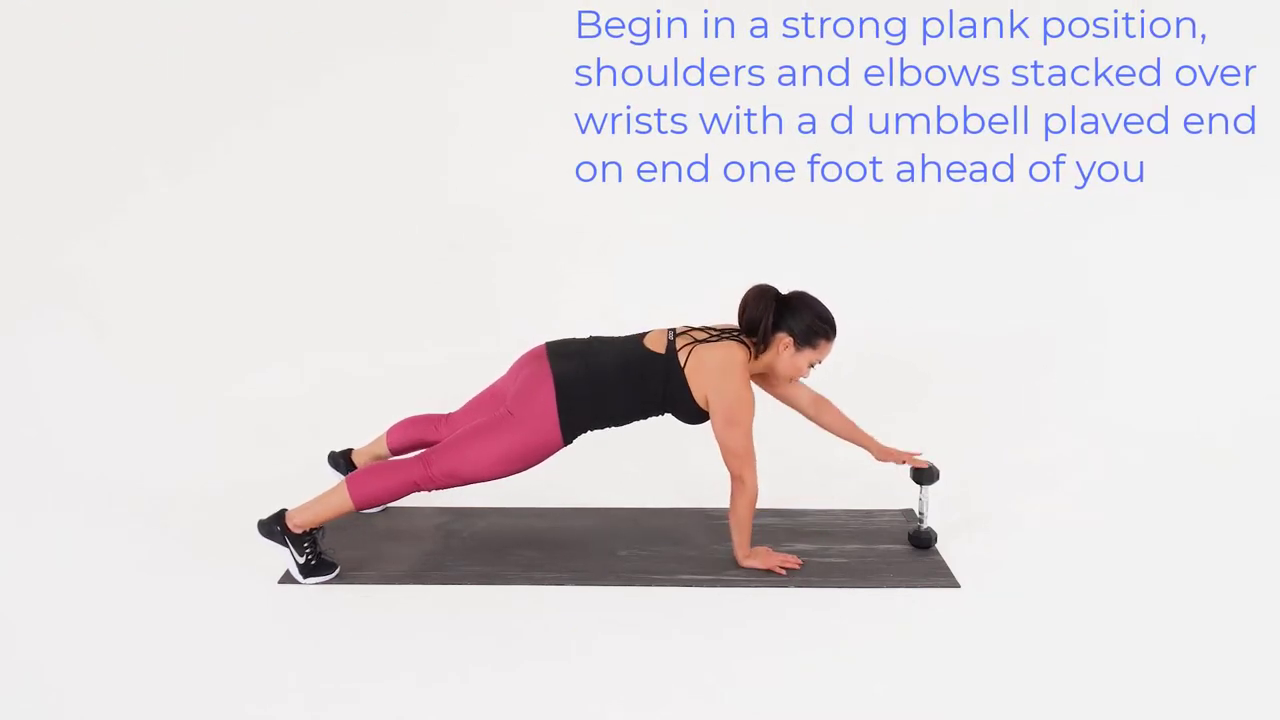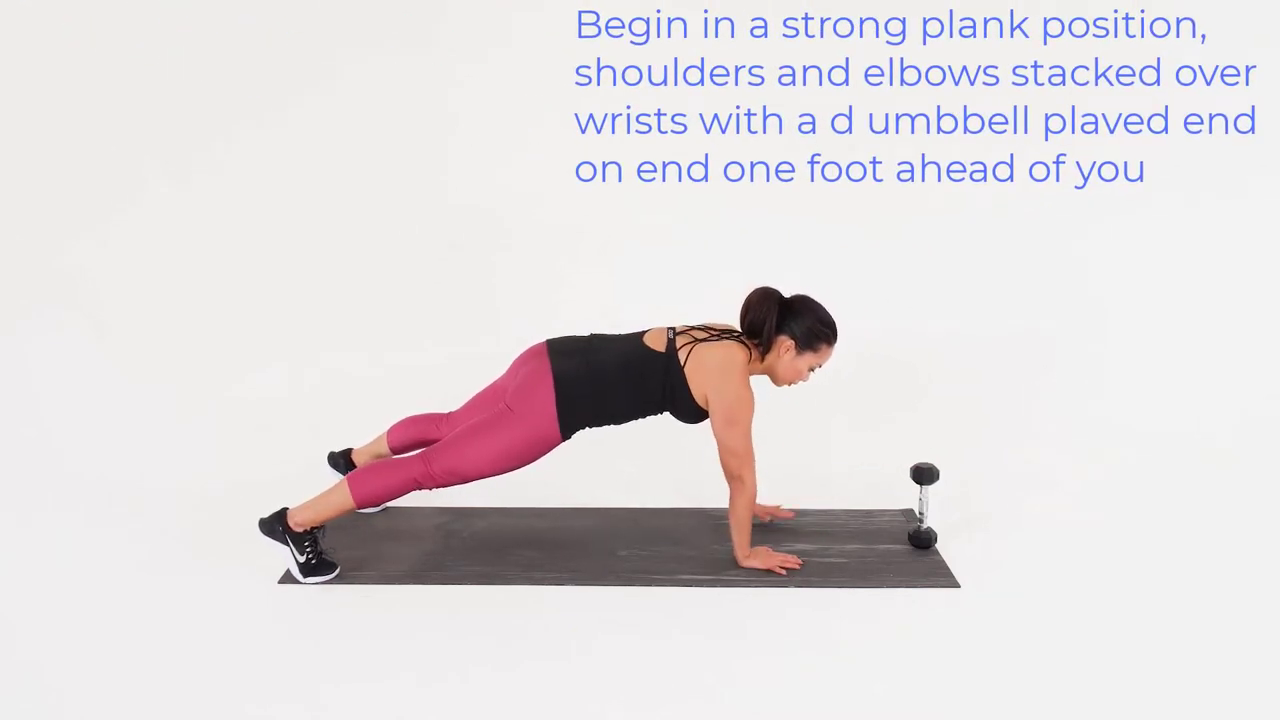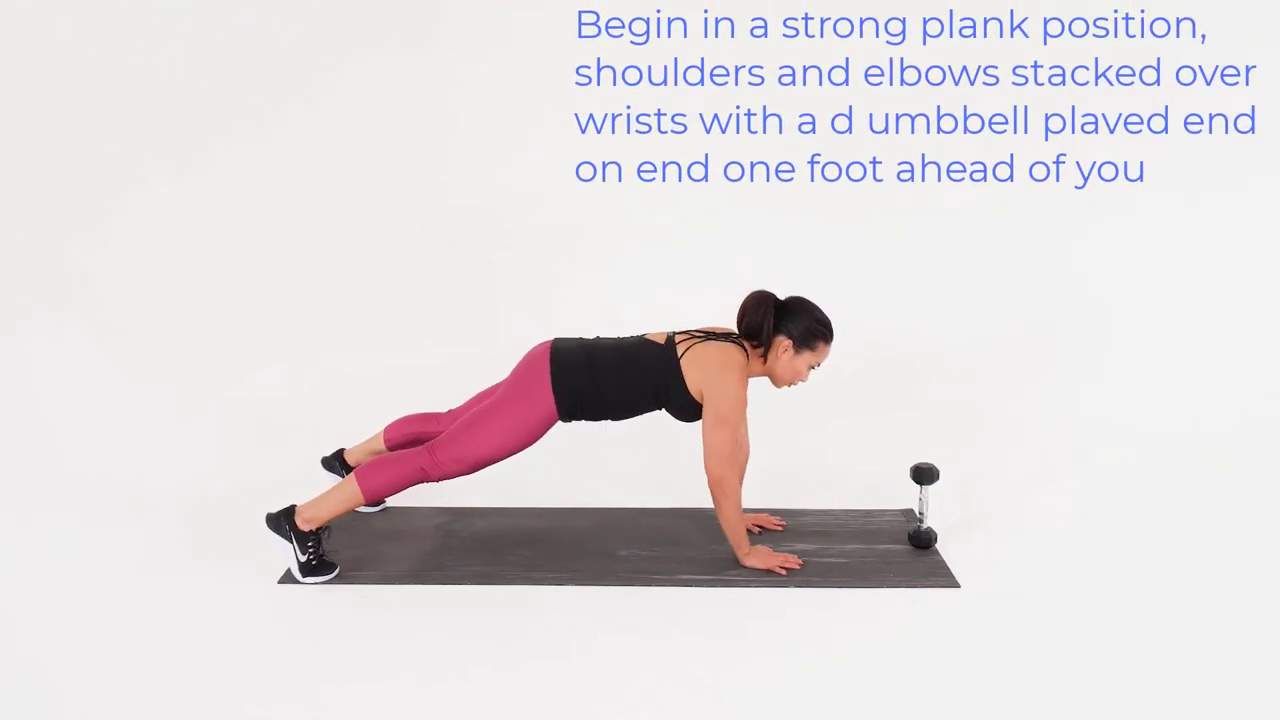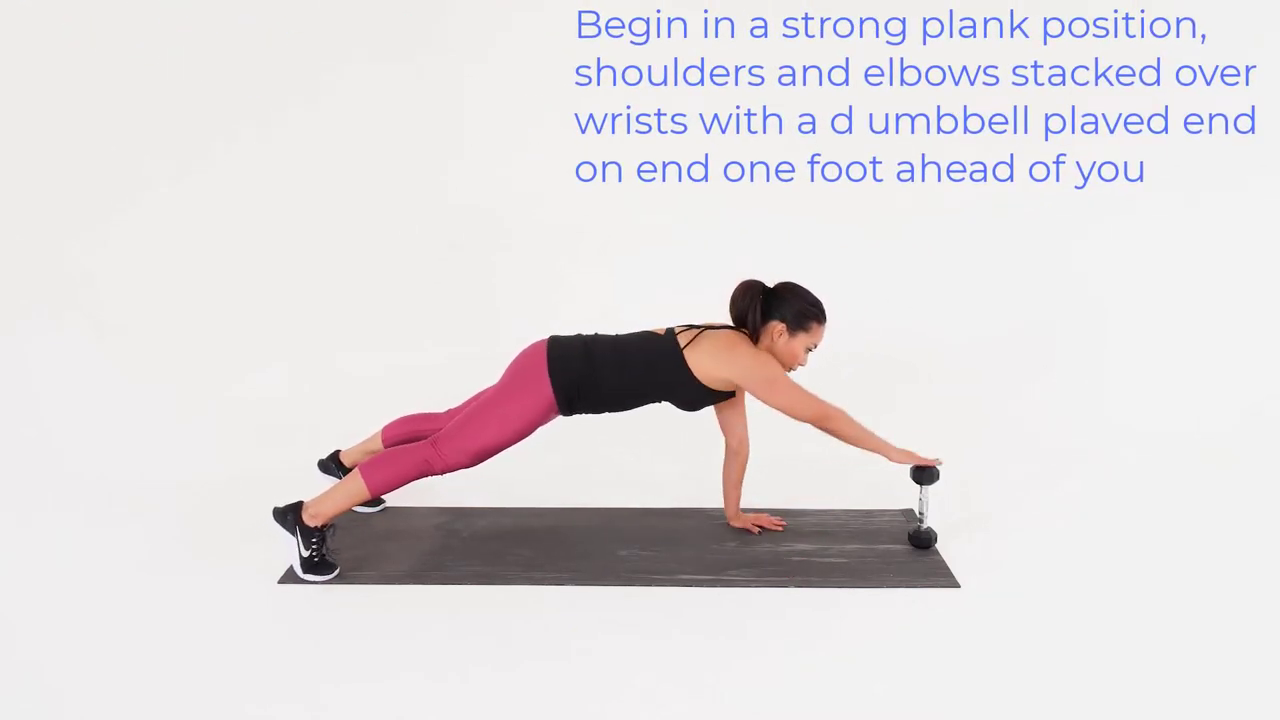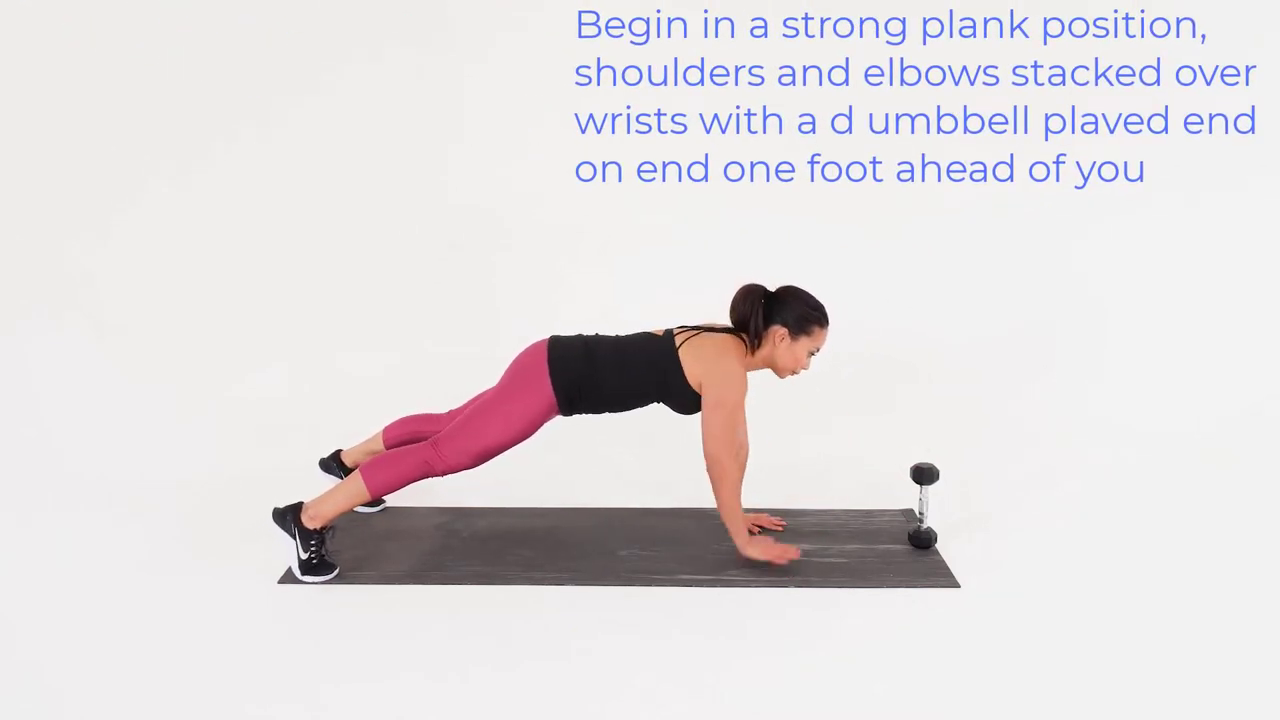
dt=0.4s
person 1, frame 1
left shoulder: (739, 346)
right shoulder: (732, 380)
left elbow: (807, 401)
right elbow: (743, 478)
left wrist: (880, 449)
right wrist: (745, 552)
left hip: (548, 367)
right hip: (555, 408)
left knee: (450, 428)
right knee: (436, 467)
left ankle: (357, 458)
right ankle: (295, 524)
person 1, frame 2
left shoulder: (726, 342)
right shoulder: (732, 378)
left elbow: (731, 434)
right elbow: (742, 474)
left wrist: (753, 504)
right wrist: (745, 552)
left hip: (547, 364)
right hip: (552, 405)
left knee: (452, 427)
right knee: (437, 466)
left ankle: (355, 459)
right ankle: (295, 523)
person 1, frame 3
left shoulder: (731, 348)
right shoulder: (727, 372)
left elbow: (734, 445)
right elbow: (722, 475)
left wrist: (738, 512)
right wrist: (745, 551)
left hip: (555, 368)
right hip: (551, 387)
left knee: (448, 425)
right knee: (439, 458)
left ankle: (349, 459)
right ankle: (302, 521)
person 1, frame 4
left shoulder: (733, 352)
right shoulder: (740, 357)
left elbow: (736, 440)
right elbow: (819, 414)
left wrist: (733, 511)
right wrist: (891, 451)
left hip: (559, 372)
right hip: (552, 376)
left knee: (445, 426)
right knee: (440, 452)
left ankle: (345, 460)
right ankle: (309, 516)
person 1, frame 5
left shoulder: (728, 346)
right shoulder: (728, 365)
left elbow: (734, 444)
right elbow: (723, 465)
left wrist: (737, 514)
right wrist: (744, 539)
left hip: (557, 366)
right hip: (551, 376)
left knee: (449, 426)
right knee: (443, 452)
left ankle: (347, 460)
right ankle: (309, 518)
